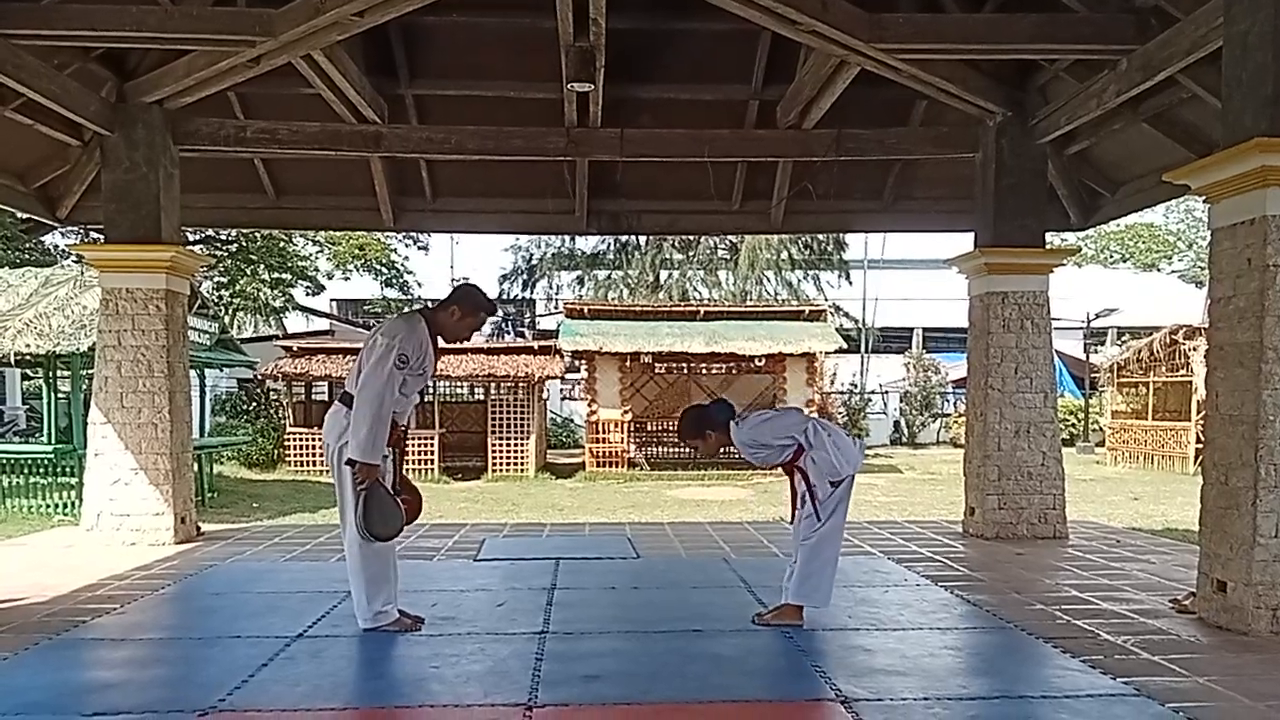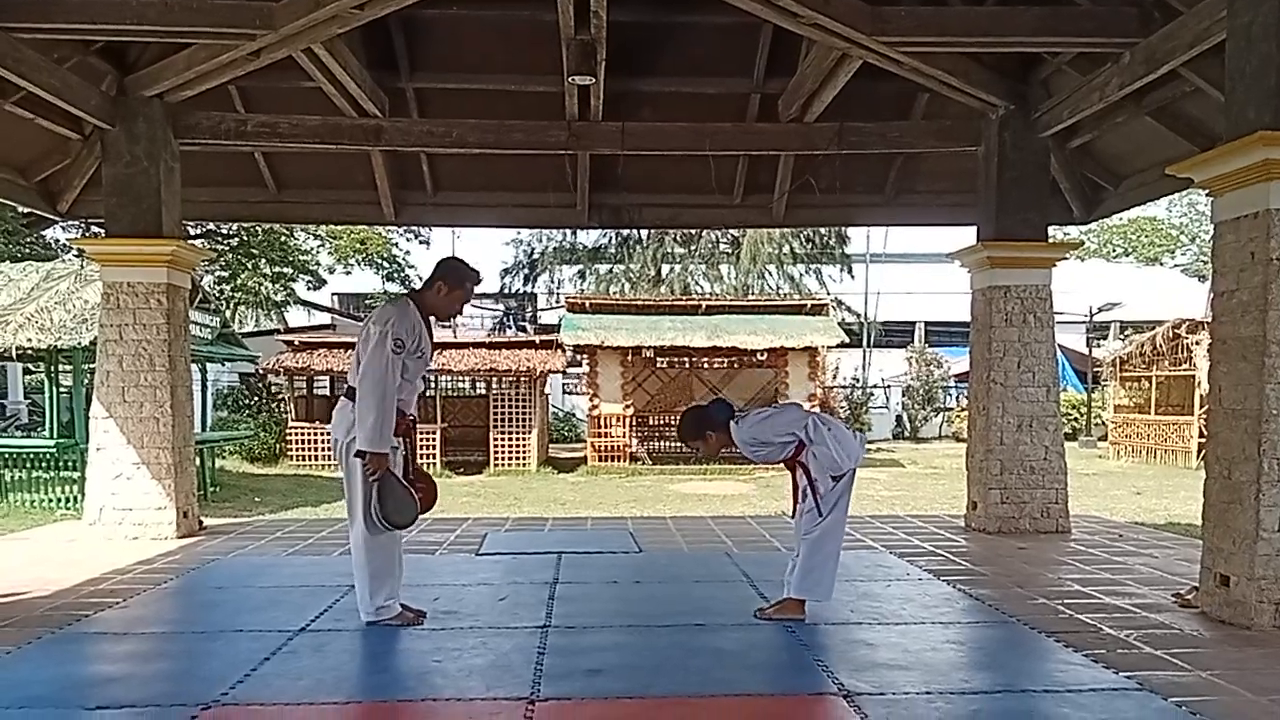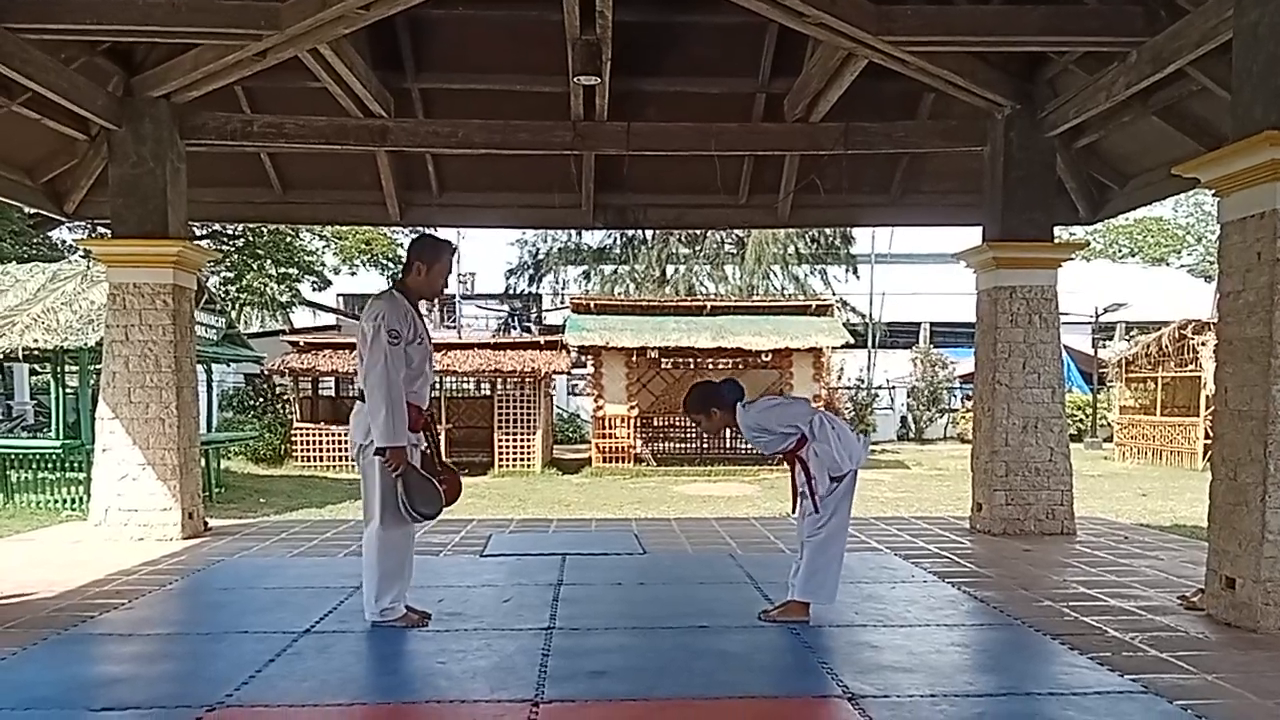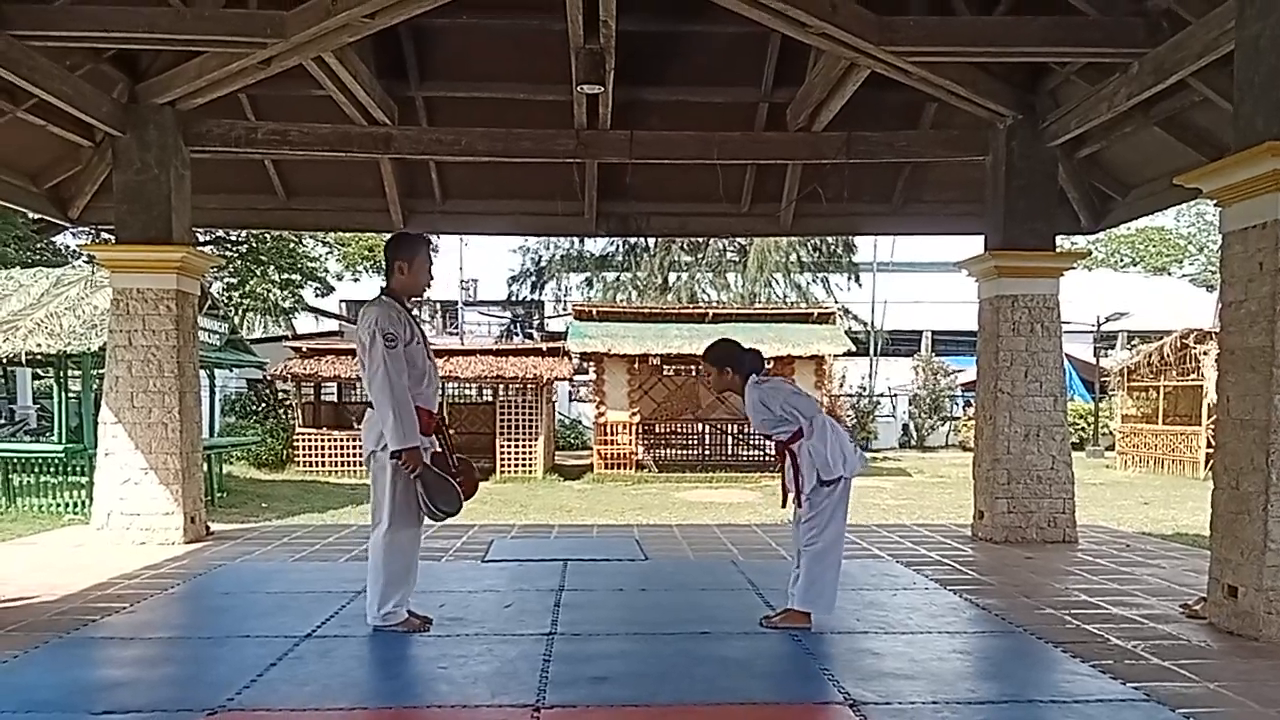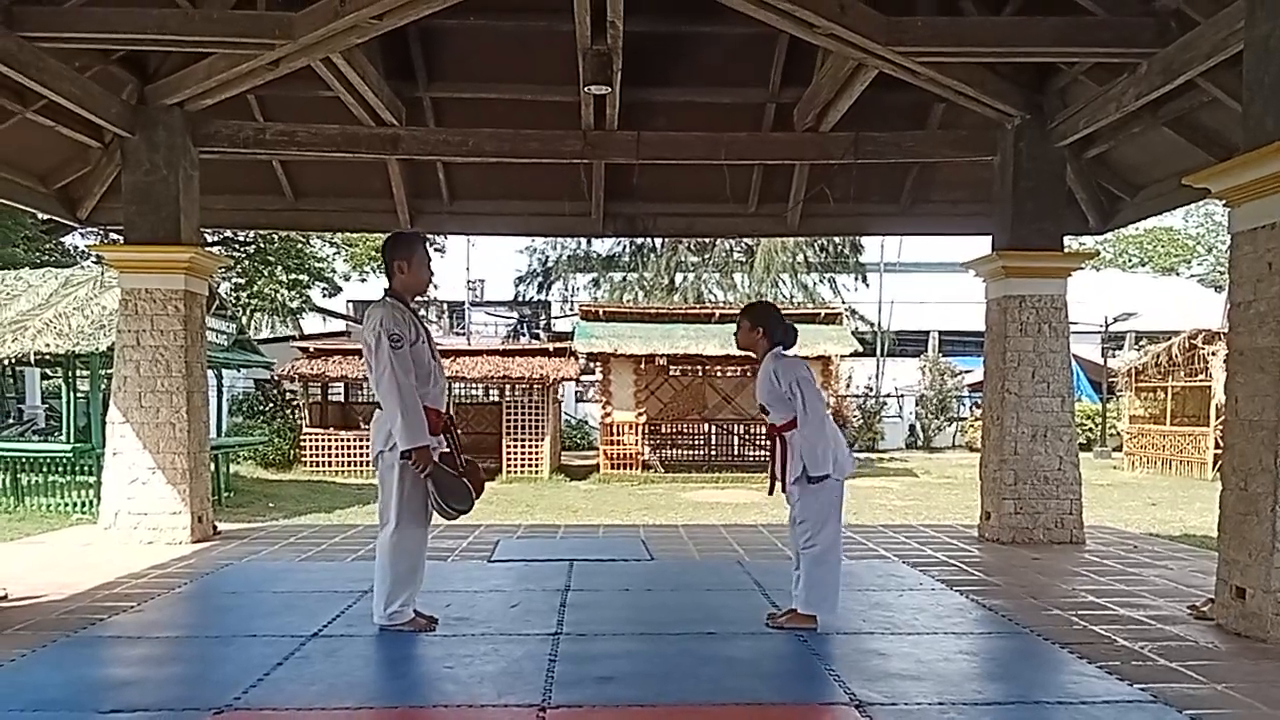
dt=0.2s
person 1, frame 1
left shoulder: (421, 335)
right shoulder: (405, 335)
right elbow: (373, 396)
left wrist: (378, 453)
right wrist: (366, 457)
left hip: (371, 433)
right hip: (355, 431)
left ankle: (384, 606)
right ankle: (376, 613)
person 1, frame 2
left shoulder: (415, 320)
right shoulder: (397, 319)
right elbow: (375, 386)
left wrist: (387, 445)
right wrist: (375, 448)
left hip: (382, 428)
right hip: (364, 426)
right knee: (372, 518)
left ankle: (386, 600)
right ankle: (378, 607)
person 1, frame 3
left shoulder: (406, 311)
right shoulder: (389, 311)
right elbow: (383, 381)
left wrist: (408, 439)
right wrist: (393, 443)
left hip: (400, 429)
right hip: (383, 428)
left knee: (400, 517)
right knee: (387, 518)
left ankle: (392, 601)
right ankle: (384, 608)
person 1, frame 4
left shoulder: (400, 315)
right shoulder: (382, 317)
right elbow: (389, 387)
right wrist: (407, 444)
left hip: (408, 432)
right hip: (395, 435)
left knee: (406, 523)
right knee: (394, 523)
left ankle: (394, 606)
right ankle: (386, 612)
person 1, frame 5
left shoulder: (404, 316)
right shoulder: (386, 318)
right elbow: (397, 387)
right wrist: (416, 442)
left hip: (416, 433)
right hip: (404, 436)
left knee: (413, 523)
right knee: (401, 523)
left ankle: (400, 606)
right ankle: (392, 612)
person 2, frame 1
left shoulder: (746, 435)
right shoulder: (742, 431)
left elbow: (799, 424)
right elbow: (791, 417)
left hip: (830, 462)
right hip: (815, 466)
left knee: (814, 534)
right knee: (806, 534)
left ankle: (794, 609)
right ankle: (791, 603)
person 2, frame 2
left shoulder: (746, 434)
right shoulder: (742, 429)
left elbow: (797, 418)
right elbow: (788, 413)
left hip: (831, 455)
right hip: (817, 460)
left knee: (816, 530)
right knee: (808, 530)
left ankle: (795, 602)
right ankle: (793, 597)
person 2, frame 3
left shoulder: (751, 419)
right shoulder: (748, 416)
left elbow: (804, 414)
right elbow: (796, 409)
left hip: (833, 457)
right hip: (820, 461)
left knee: (820, 530)
right knee: (810, 530)
left ankle: (800, 604)
right ankle: (798, 599)
person 2, frame 4
left shoulder: (760, 394)
right shoulder: (756, 391)
left elbow: (810, 415)
right elbow: (805, 408)
left wrist: (823, 470)
left hip: (822, 462)
right hip: (811, 461)
left knee: (817, 536)
right knee: (807, 535)
left ankle: (803, 611)
right ankle: (799, 605)
person 2, frame 5
left shoulder: (780, 366)
right shoulder: (773, 365)
left elbow: (812, 411)
left wrist: (812, 465)
left hip: (813, 459)
right hip: (803, 458)
left knee: (814, 535)
right knee: (804, 533)
left ankle: (809, 612)
right ankle: (803, 604)
